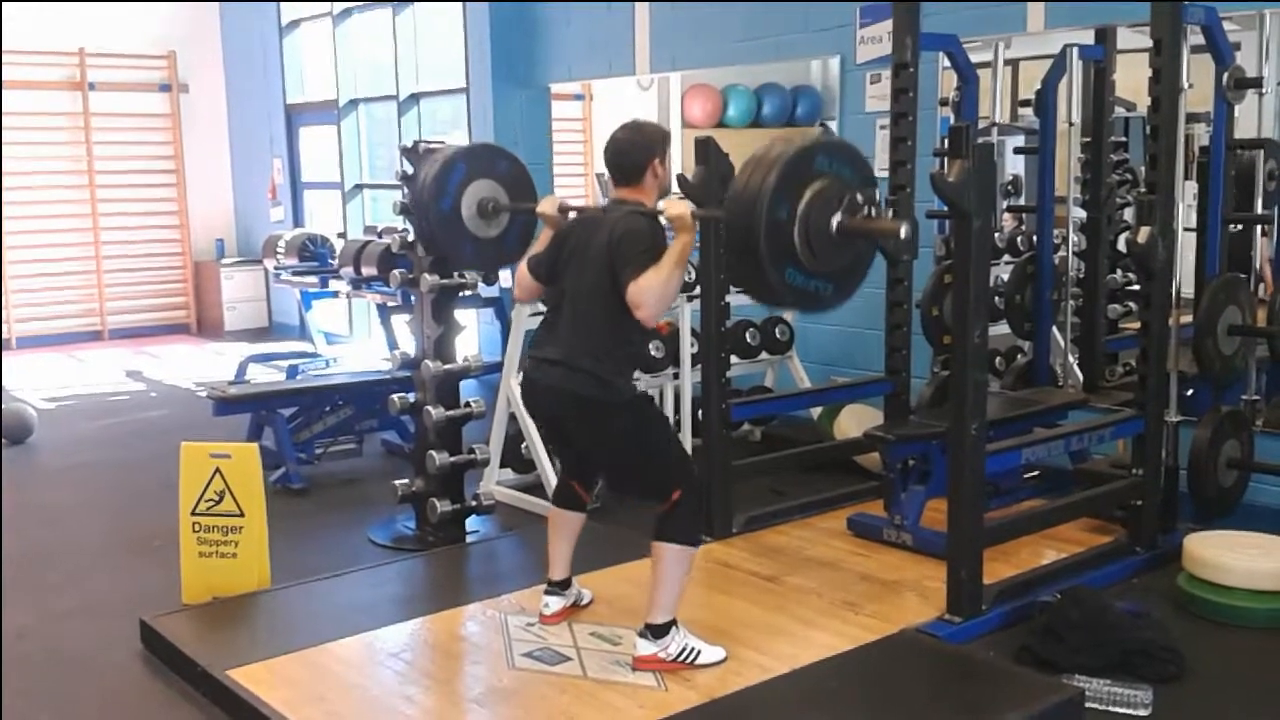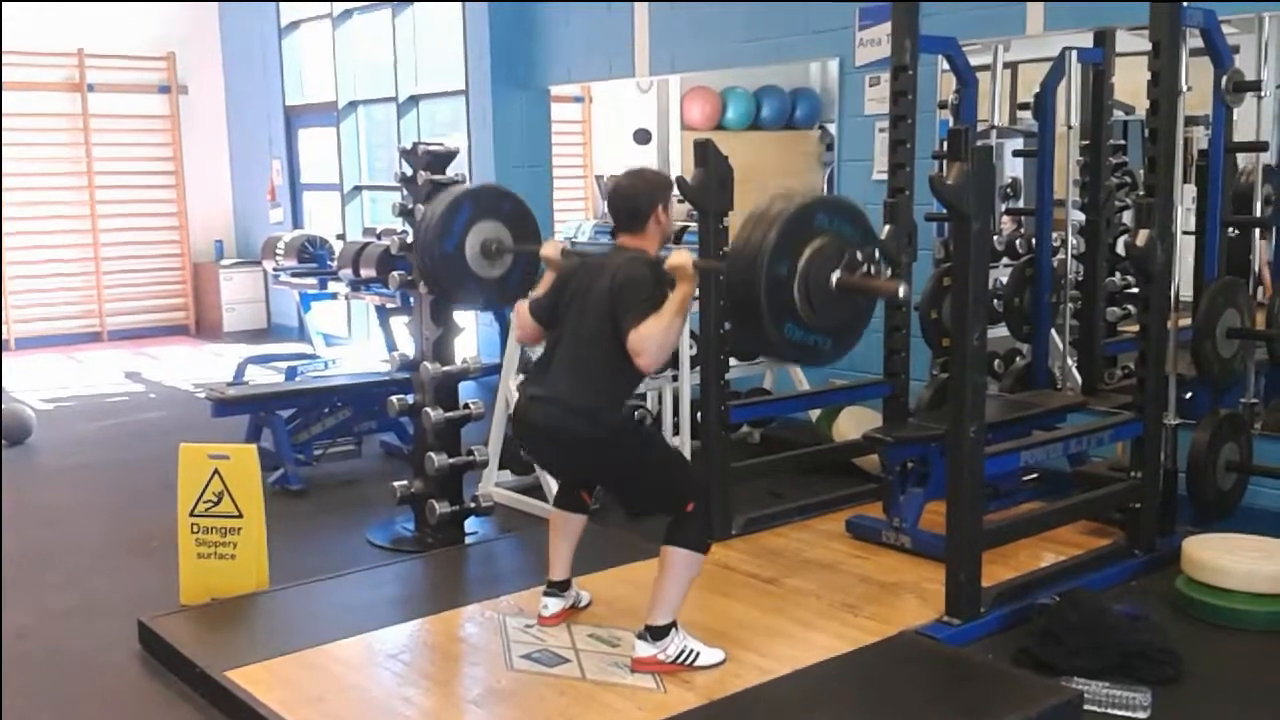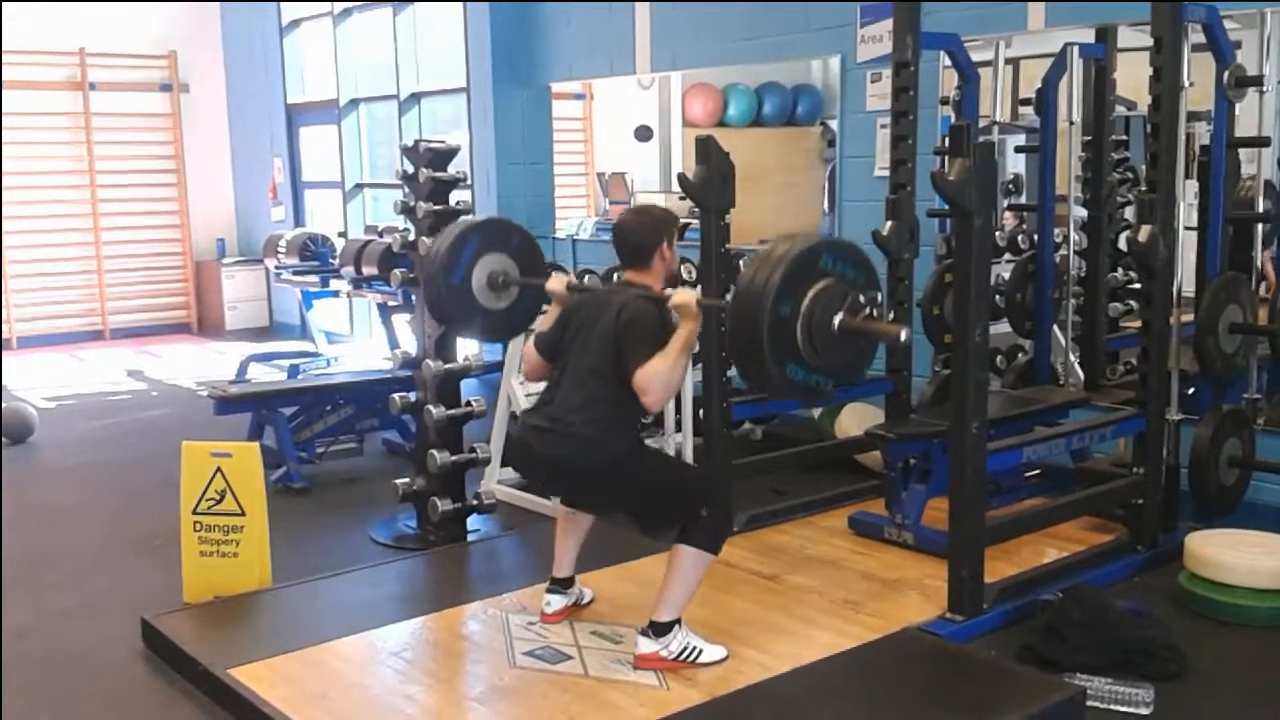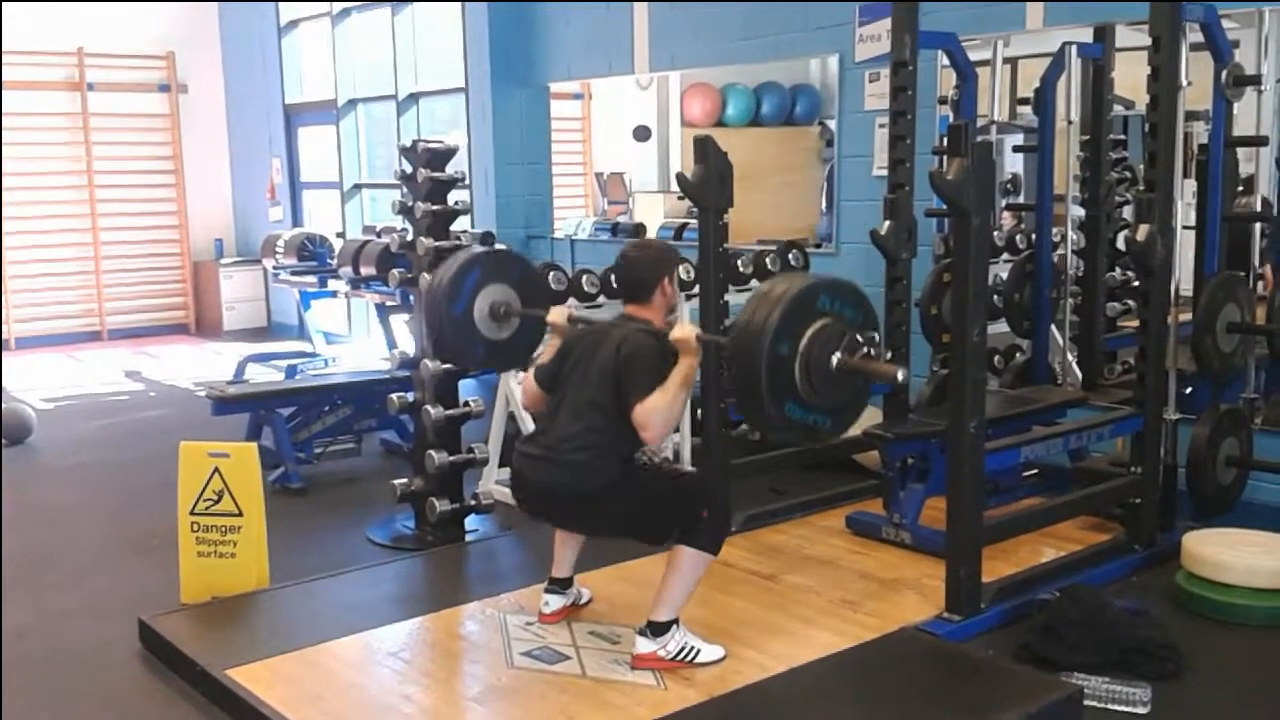
dt=0.2s
person 1, frame 1
left shoulder: (580, 224)
right shoulder: (638, 227)
left elbow: (523, 289)
right elbow: (646, 306)
left wrist: (547, 229)
right wrist: (683, 240)
left hip: (541, 380)
right hip: (593, 388)
left knee: (579, 473)
right knee: (683, 493)
left ankle: (557, 592)
right ankle: (659, 638)
person 1, frame 2
left shoulder: (581, 268)
right shoulder: (641, 274)
left elbow: (524, 331)
right elbow: (645, 354)
left wrist: (550, 273)
right wrist: (682, 289)
left hip: (531, 417)
right hip: (581, 424)
left knee: (580, 475)
right knee: (694, 504)
left ankle: (557, 595)
right ankle: (658, 641)
person 1, frame 3
left shoulder: (587, 300)
right shoulder: (646, 311)
left elbow: (530, 366)
right elbow: (652, 394)
left wrist: (557, 305)
right wrist: (688, 327)
left hip: (529, 448)
right hip: (581, 455)
right knee: (708, 506)
left ankle: (560, 591)
right ankle: (661, 637)
person 1, frame 4
left shoulder: (586, 335)
right shoulder: (647, 345)
left elbow: (531, 399)
right elbow: (651, 429)
left wrist: (557, 337)
right wrist: (688, 361)
left hip: (527, 480)
right hip: (574, 488)
right knee: (706, 506)
left ankle: (558, 593)
right ankle: (658, 637)
